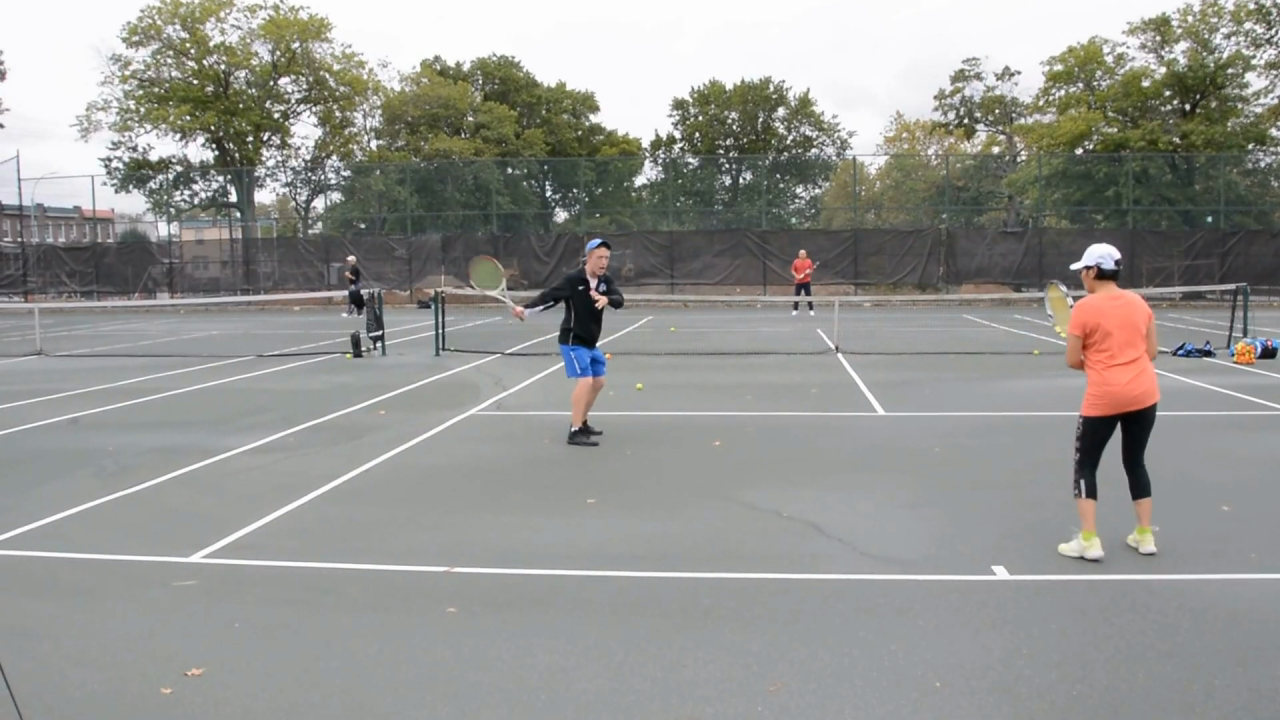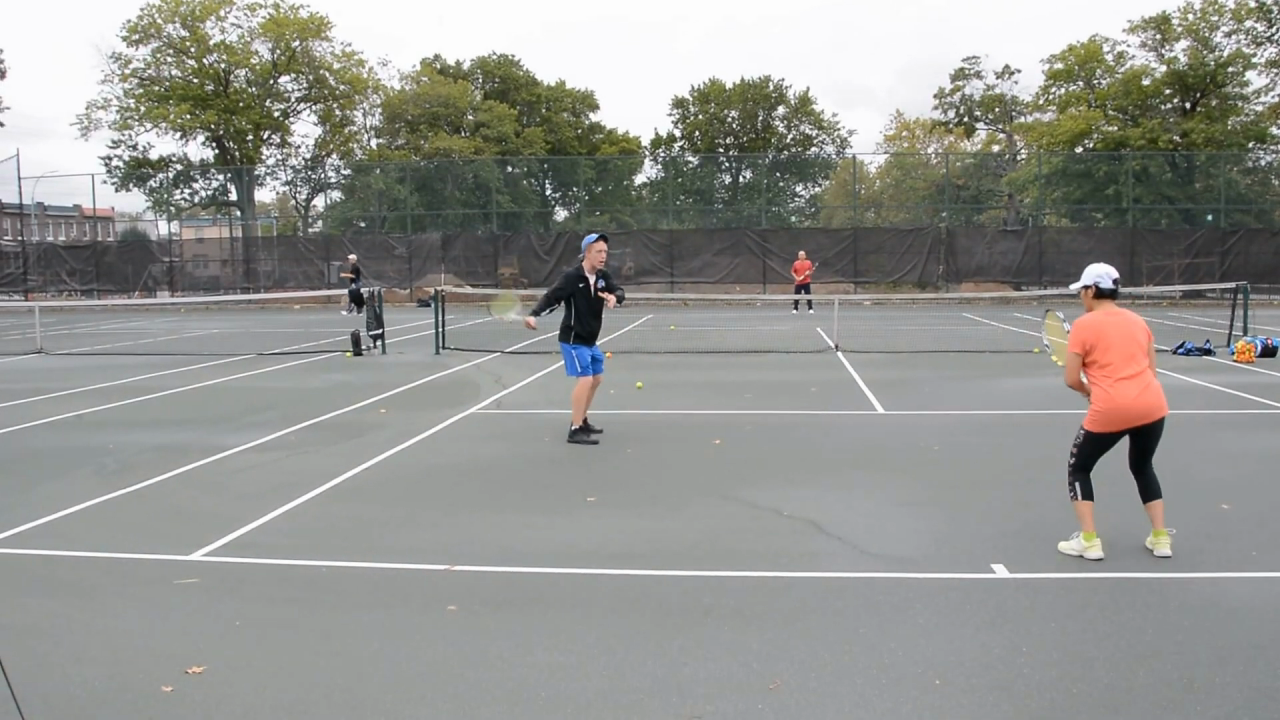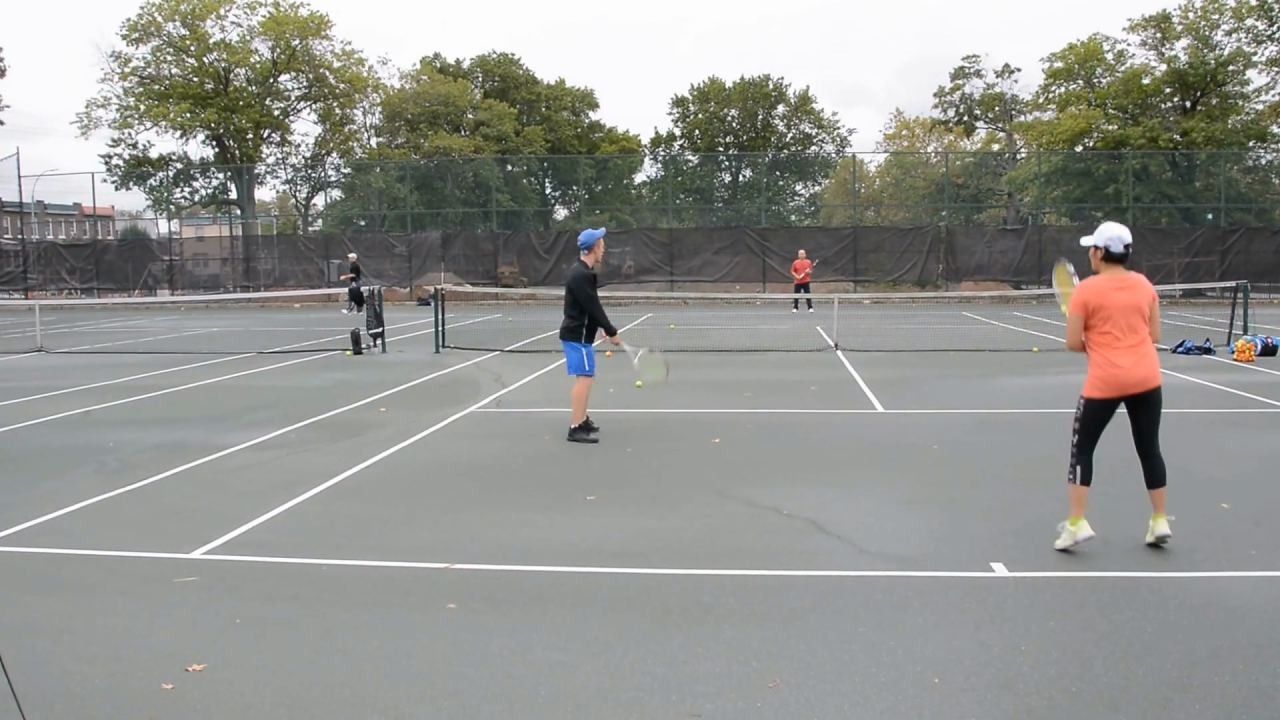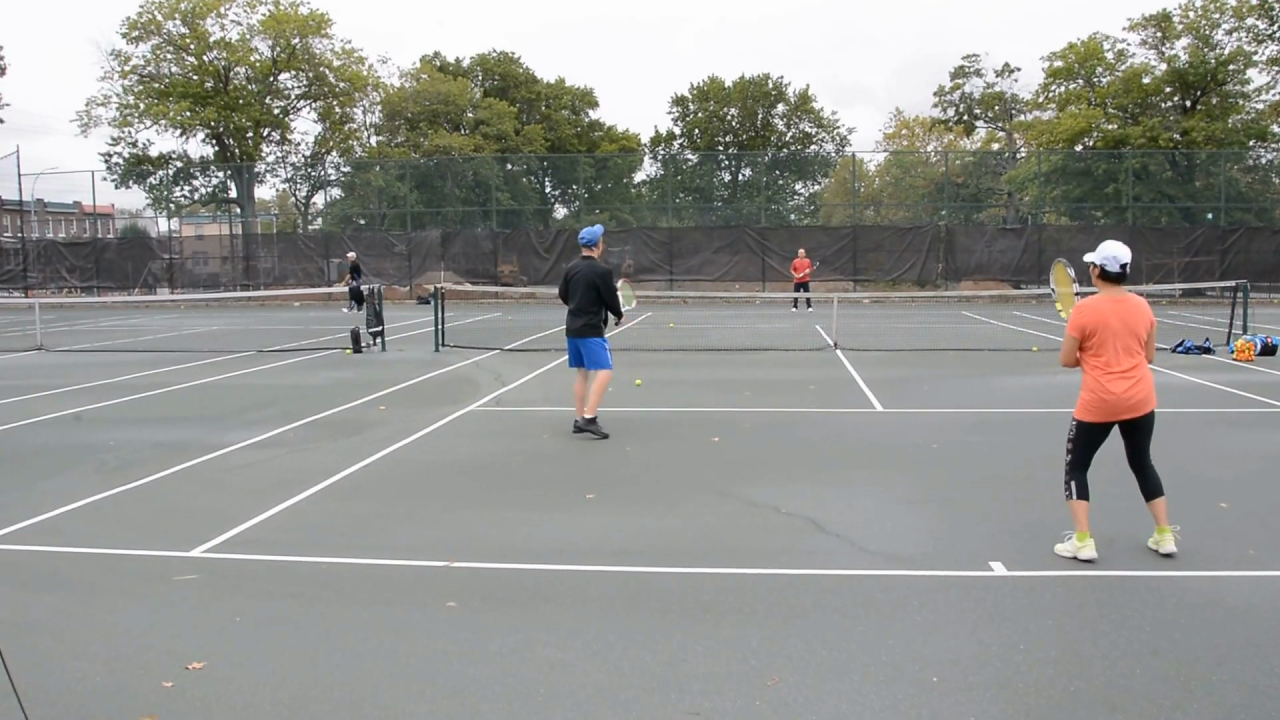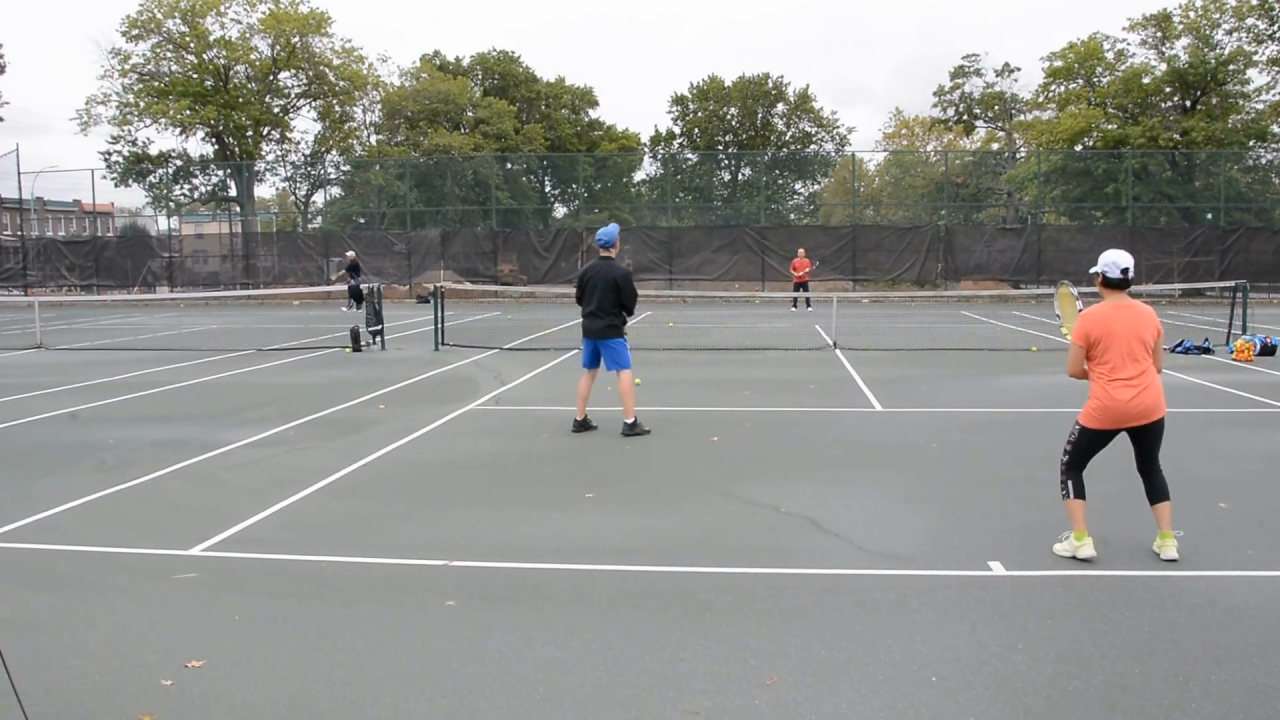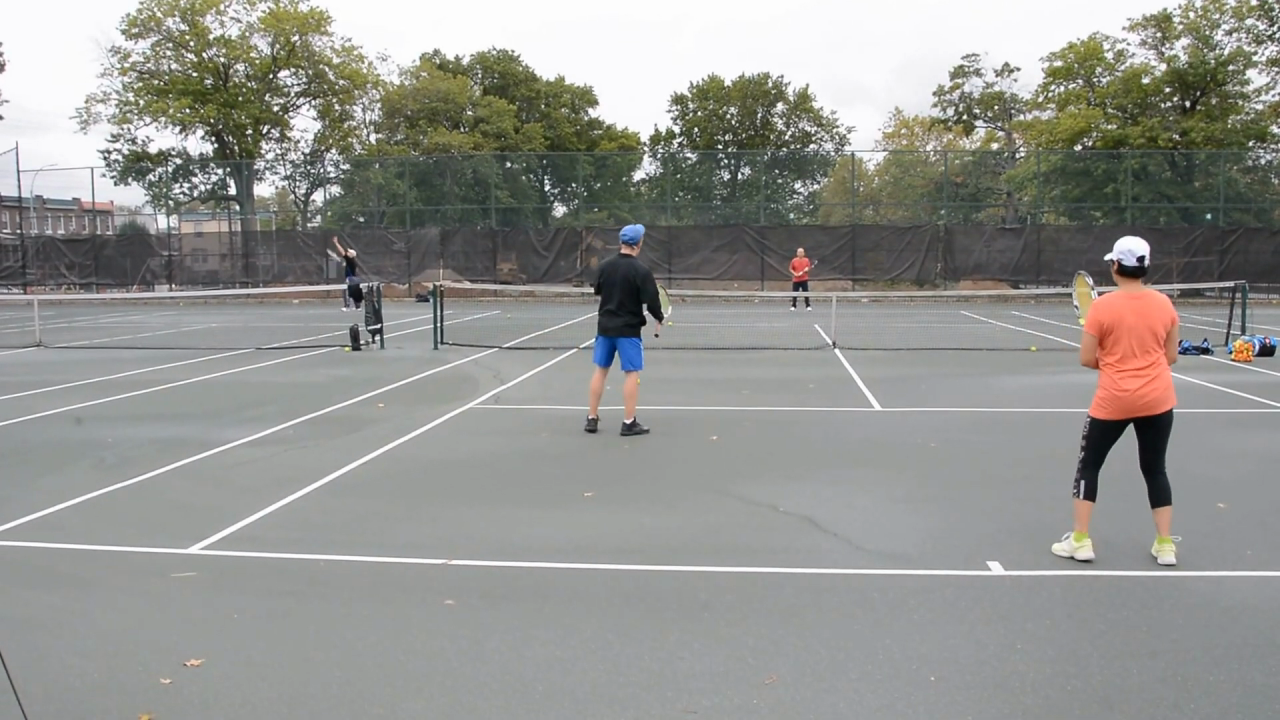
dt=0.4s
person 1, frame 1
left shoulder: (1084, 308)
right shoulder: (1139, 303)
left elbow: (1072, 360)
right elbow: (1152, 352)
left hip: (1104, 399)
right hip: (1144, 394)
left knee: (1085, 465)
right knee: (1135, 462)
left ankle: (1089, 540)
right ankle: (1145, 535)
person 1, frame 2
left shoulder: (1083, 326)
right shoulder: (1137, 321)
left elbow: (1072, 380)
right elbow: (1150, 369)
left hip: (1110, 413)
right hip: (1153, 407)
left knee: (1078, 468)
right knee: (1142, 468)
left ankle: (1089, 541)
right ankle: (1160, 537)
person 1, frame 3
left shoulder: (1086, 290)
right shoulder: (1144, 286)
left elbow: (1074, 343)
right elbow: (1155, 336)
left hip: (1104, 383)
right hip: (1147, 380)
left knee: (1082, 449)
right knee: (1149, 449)
left ankle: (1076, 523)
right ankle: (1159, 521)
person 1, frame 4
left shoulder: (1084, 310)
right shoulder: (1142, 307)
left elbow: (1066, 360)
right elbow: (1148, 356)
left hip: (1097, 405)
right hip: (1140, 401)
left knee: (1075, 467)
right knee: (1142, 464)
left ankle: (1083, 540)
right ankle: (1165, 535)
person 1, frame 5
left shoulder: (1089, 318)
right shoulder: (1149, 315)
left elbow: (1074, 370)
right elbow: (1157, 366)
left hip: (1104, 411)
right hip: (1149, 408)
left knee: (1070, 467)
right knee: (1151, 469)
left ankle: (1081, 540)
right ankle: (1167, 540)
person 1, frame 6
left shoulder: (1102, 306)
right shoulder: (1164, 305)
left elbow: (1087, 359)
right elbow: (1171, 356)
left hip: (1113, 403)
right hip: (1158, 401)
left knee: (1088, 466)
right knee: (1155, 469)
left ankle: (1080, 541)
right ankle: (1165, 544)
person 2, frame 1
left shoulder: (606, 280)
right shoulder: (572, 280)
left elbow: (619, 300)
right elbow: (547, 297)
left wrist: (607, 299)
right wrist: (524, 310)
left hip: (591, 343)
right hip: (573, 342)
left knee: (598, 382)
right knee: (585, 381)
left ankle: (582, 422)
right ankle: (575, 432)
person 2, frame 2
left shoulder: (603, 276)
right shoulder: (570, 277)
left elbow: (619, 292)
right elbow: (550, 298)
left wrist: (614, 297)
right wrist: (533, 315)
left hip: (590, 340)
right hip: (574, 340)
left knee: (595, 379)
right knee: (583, 380)
left ankle: (581, 421)
right ankle: (576, 430)
person 2, frame 3
left shoulder: (583, 271)
right shoulder: (583, 275)
left elbow: (592, 305)
right elbow: (593, 307)
left wrist: (603, 325)
right wrist: (611, 331)
left hip: (576, 333)
right hip: (577, 335)
left knee: (585, 377)
right knee: (584, 377)
left ankle: (582, 420)
right ankle: (576, 429)
person 2, frame 4
left shoulder: (571, 269)
right shoulder: (602, 271)
left elbow: (563, 296)
right elbow: (611, 299)
right wrist: (619, 315)
left hip: (572, 329)
right hip: (591, 331)
left knee: (582, 373)
right knee: (604, 372)
left ankle: (580, 419)
right ankle: (588, 418)
person 2, frame 5
left shoulder: (587, 271)
right shoulder: (621, 272)
left elbow: (579, 299)
right elbow: (630, 302)
right wrist: (624, 316)
left hip: (589, 329)
right hip: (611, 331)
left knee: (588, 373)
right knee: (624, 373)
left ankle: (580, 419)
right ankle: (630, 422)
person 2, frame 6
left shoulder: (606, 266)
right shoulder: (642, 271)
left elbow: (598, 290)
right elbow: (651, 300)
right wrist: (659, 318)
left hip: (605, 326)
right hip: (628, 329)
left knee: (600, 371)
right knee: (631, 374)
left ankle: (592, 419)
right ankle: (629, 423)
